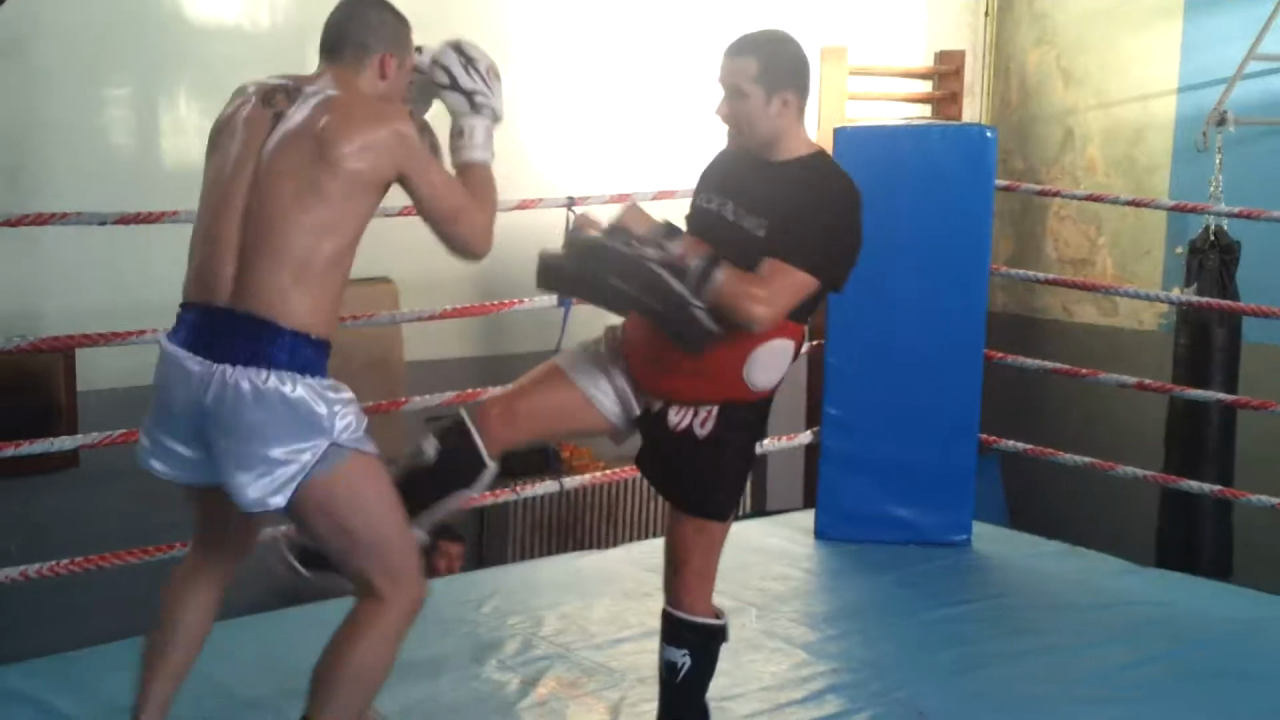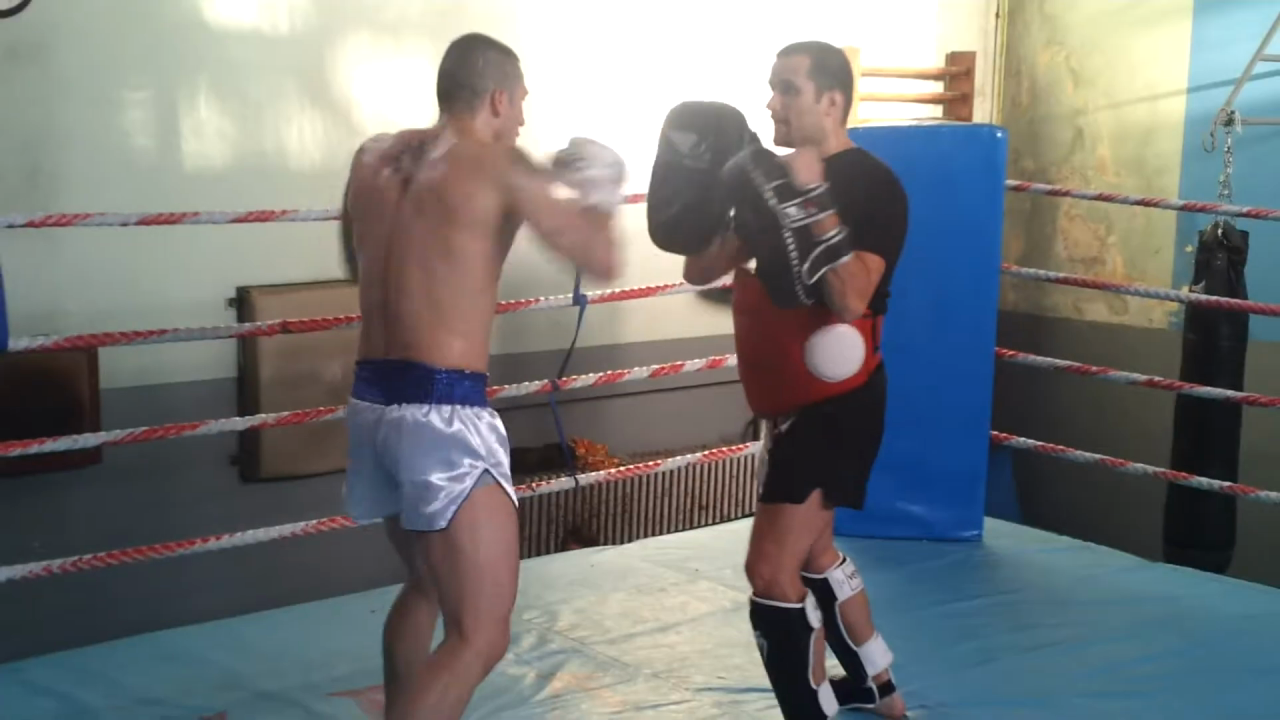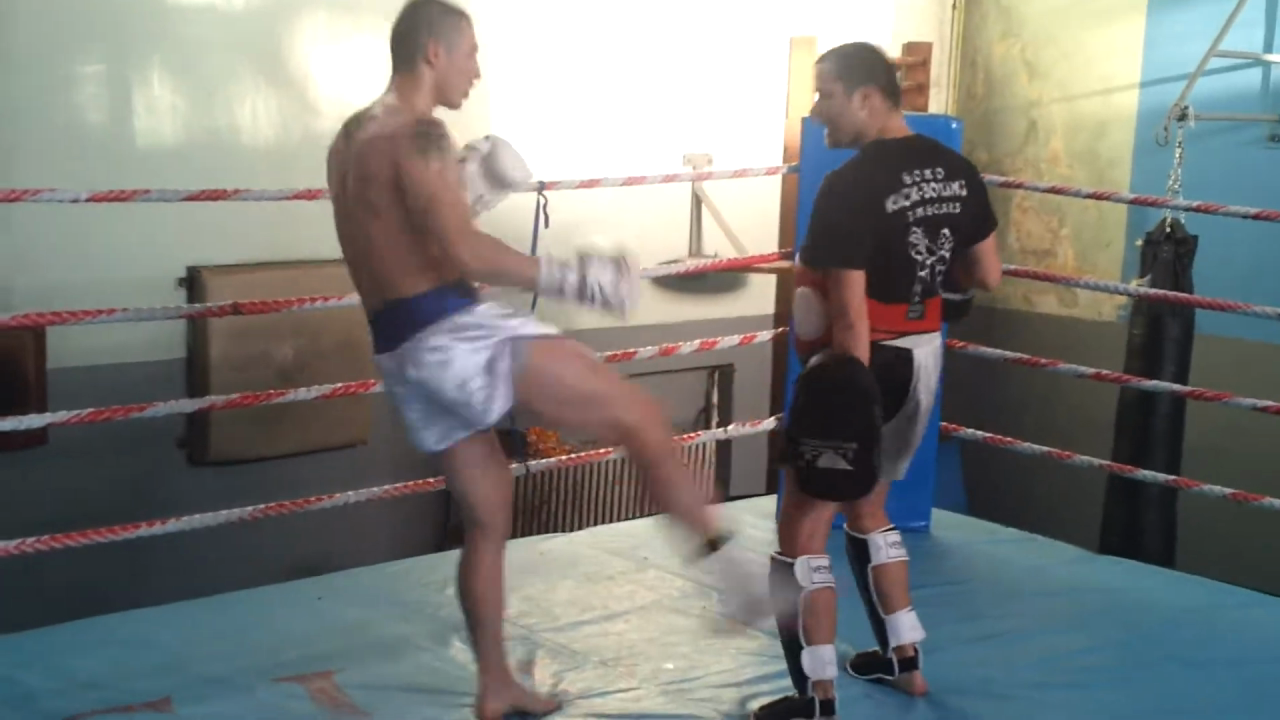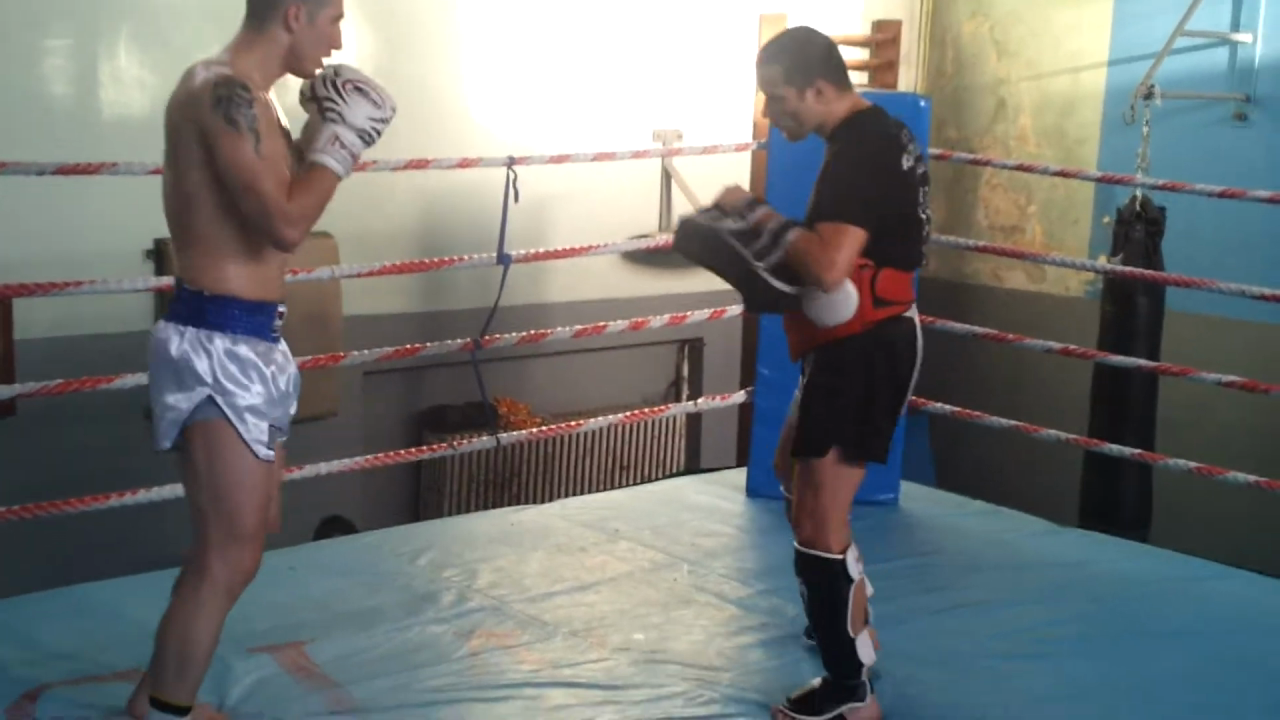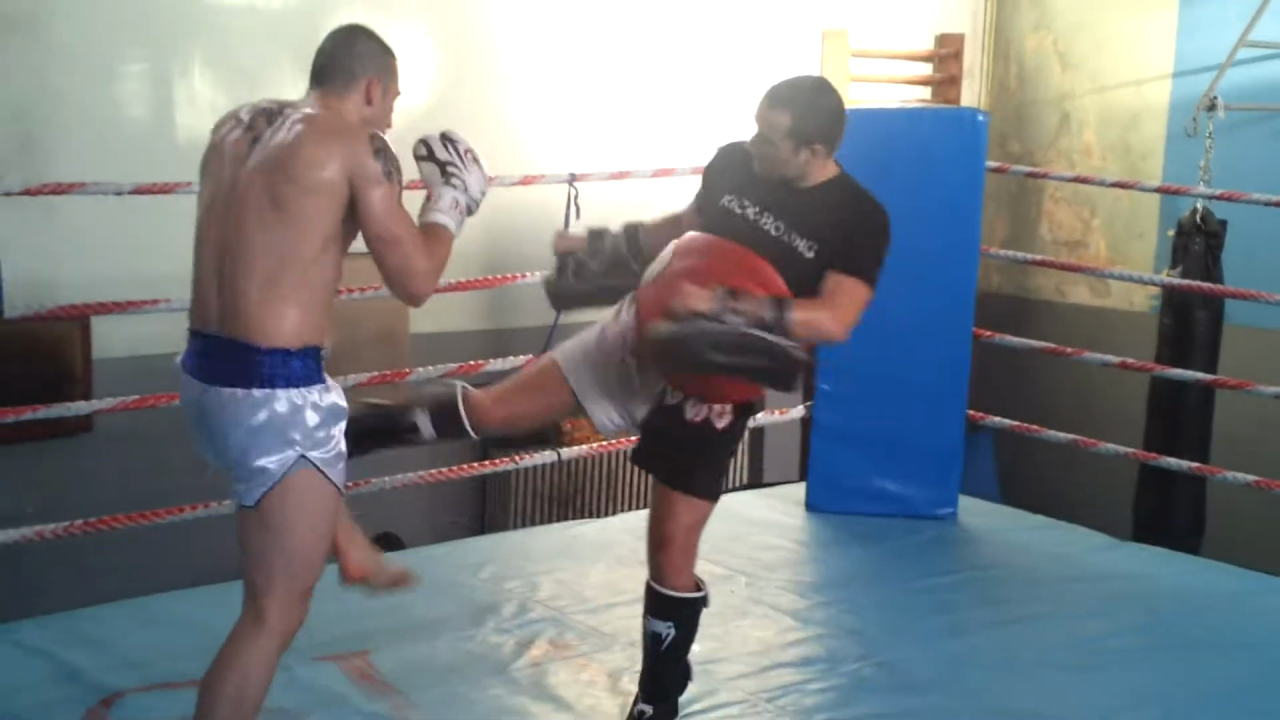
dt=1s
person 1, frame 1
left shoulder: (245, 103)
right shoulder: (387, 128)
right elbow: (469, 236)
right wrist: (477, 124)
left hip: (192, 360)
right hip: (277, 382)
left knee: (219, 547)
right knee: (397, 592)
person 1, frame 2
left shoulder: (372, 157)
right shoulder: (496, 165)
right elbow: (599, 257)
right wrist: (594, 183)
left hip: (375, 402)
right hip: (444, 413)
left knee: (429, 586)
right knee: (482, 634)
person 1, frame 3
left shoulder: (348, 139)
right shoulder: (417, 133)
right elbow: (462, 254)
left wrist: (472, 180)
right wrist: (576, 270)
left hip: (400, 356)
right hip: (447, 333)
left knee: (488, 525)
right knee: (641, 420)
right ankle: (725, 561)
person 1, frame 4
left shoulder: (238, 92)
right shoulder: (226, 93)
left elbow: (269, 200)
right elbow: (285, 225)
left wrist: (321, 130)
right wrist: (345, 136)
left hip: (243, 338)
right hip: (220, 342)
left knee: (246, 535)
right knee: (229, 557)
person 1, frame 5
left shoulder: (233, 126)
right shoulder: (358, 148)
right elbow: (415, 284)
right wrist: (451, 194)
left hip: (205, 372)
right hip: (274, 388)
right knee: (274, 615)
left ankle: (348, 547)
person 2, frame 1
left shoulder: (830, 198)
right shoulder: (727, 166)
left elbow: (761, 306)
left wrist: (662, 242)
right wrist: (637, 242)
left hip: (720, 404)
right hip: (638, 355)
left knee: (689, 586)
right knee: (497, 416)
person 2, frame 2
left shoulder: (872, 185)
right shoulder: (772, 175)
left elbow: (848, 299)
right elbow: (699, 265)
left wrist: (808, 199)
right wrist: (688, 171)
left hip: (837, 405)
right hip: (795, 402)
left knee: (772, 571)
right knee: (812, 550)
person 2, frame 3
left shoulder: (849, 186)
right shoulder: (955, 170)
left elbow: (846, 309)
right elbow: (987, 276)
left wrist: (842, 398)
left hip: (864, 367)
right hip: (919, 360)
left knee: (801, 532)
right knee: (864, 508)
right ankle: (903, 658)
person 2, frame 4
left shoulder: (859, 153)
right shoulder: (876, 132)
left elbow: (828, 265)
left wrist: (753, 219)
right wrist: (785, 234)
left hip: (864, 351)
right hip: (858, 344)
left knee: (820, 523)
right knee: (794, 468)
right ankle: (850, 619)
person 2, frame 5
left shoulder: (859, 219)
right shoulder: (735, 163)
left elbow: (834, 322)
left wrist: (722, 308)
right wrist: (610, 244)
left hip: (716, 393)
right hip: (638, 341)
left knee: (672, 559)
right knee: (488, 407)
right ankle: (349, 438)
